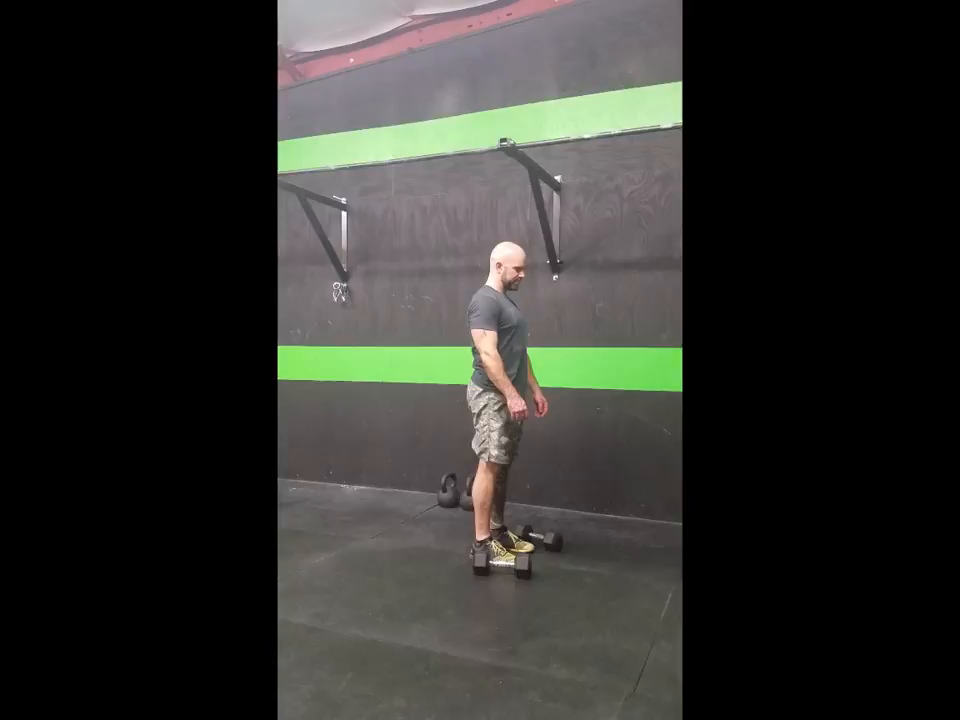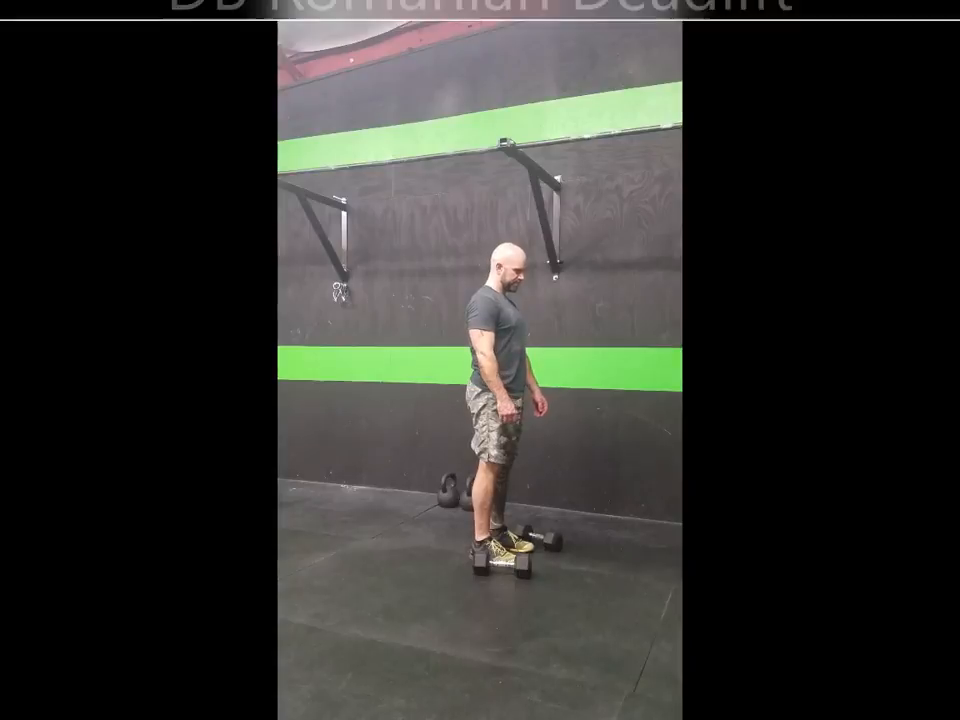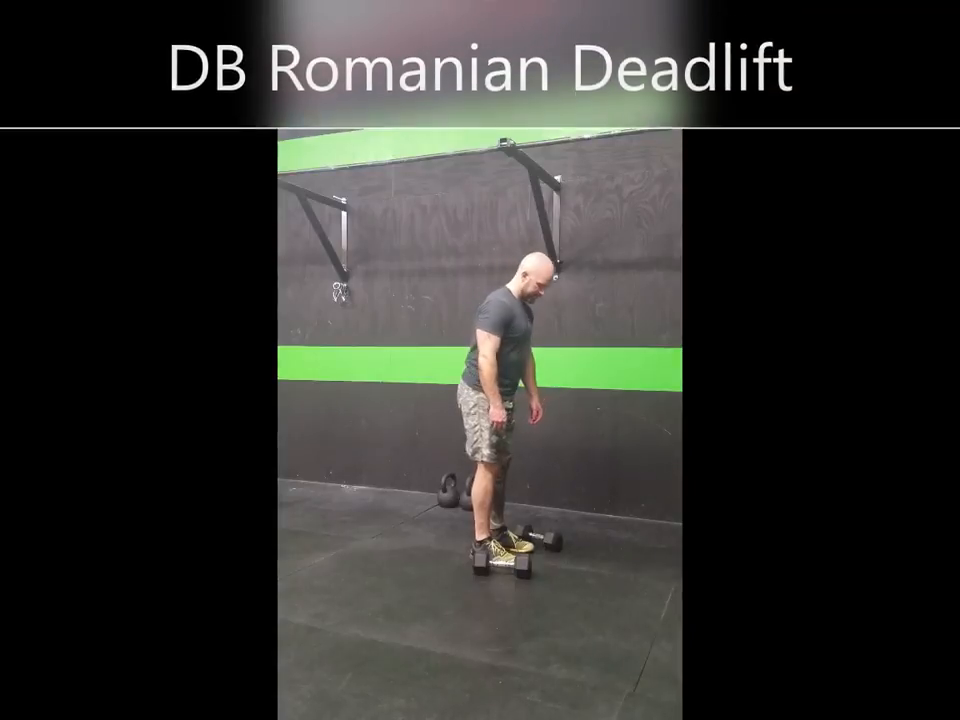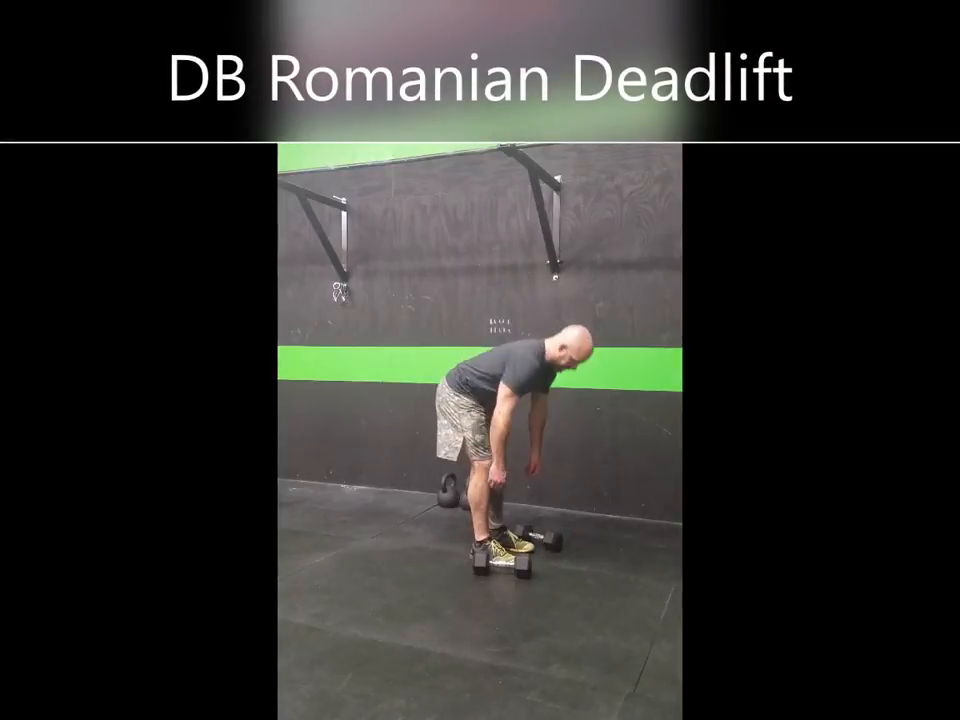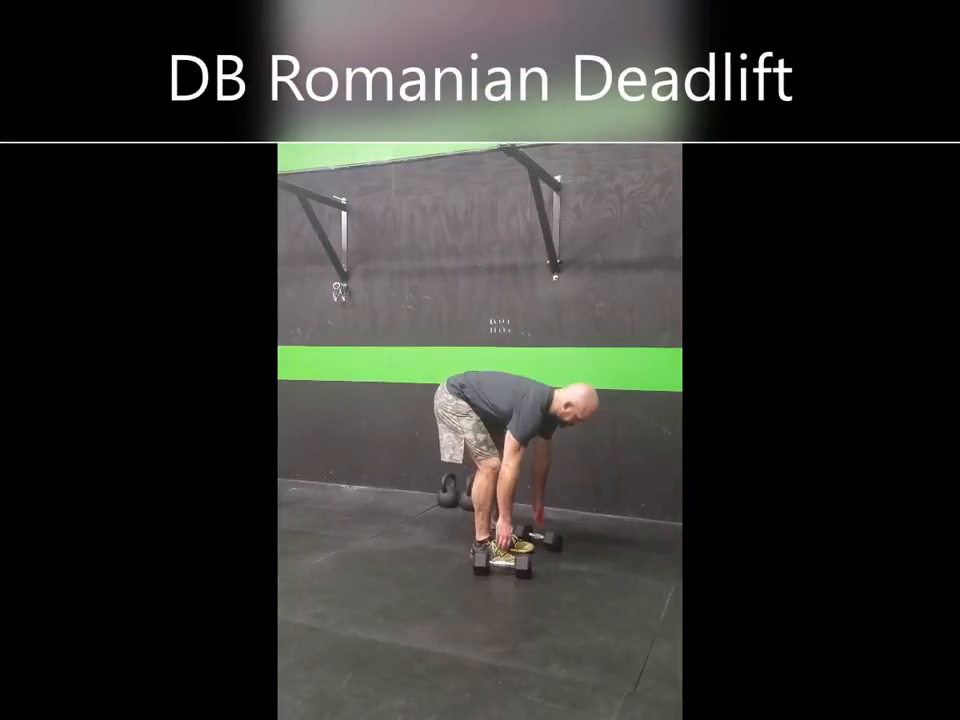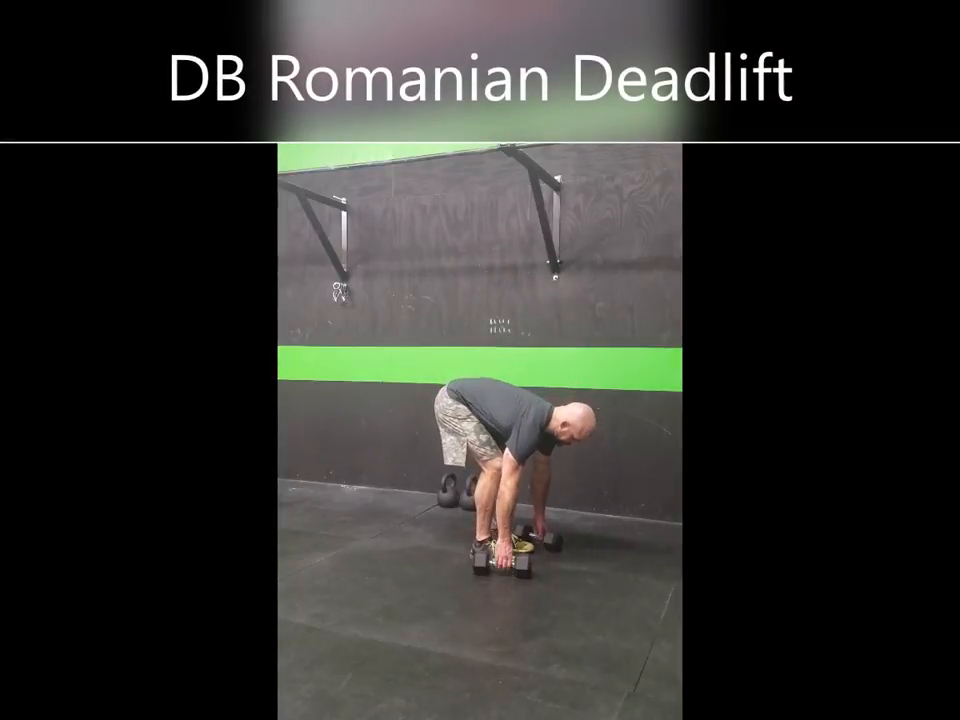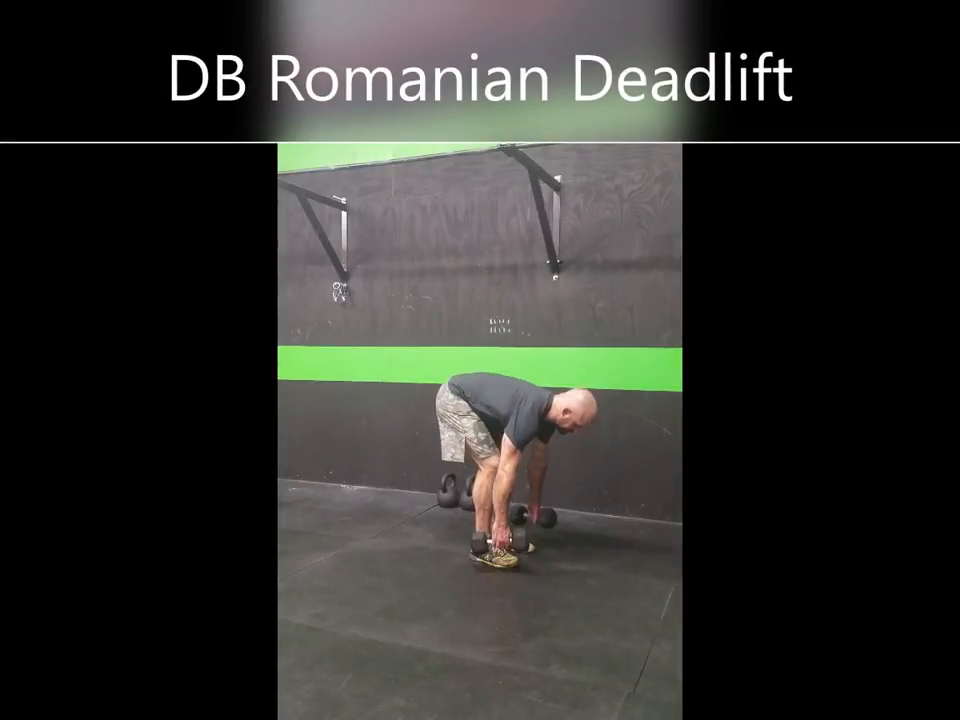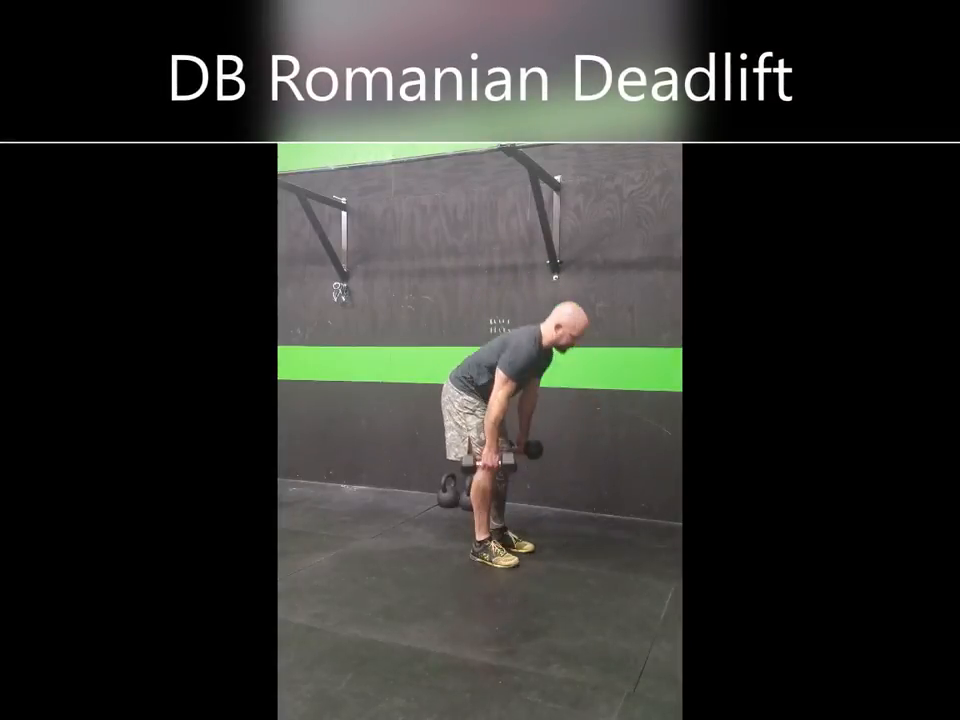
dt=0.4s
person 1, frame 1
left shoulder: (506, 302)
right shoulder: (485, 301)
right elbow: (488, 355)
left wrist: (534, 390)
right wrist: (513, 396)
left hip: (508, 396)
right hip: (492, 396)
left knee: (502, 466)
right knee: (489, 466)
left ankle: (498, 530)
right ankle: (482, 542)
person 1, frame 2
left shoulder: (507, 302)
right shoulder: (484, 301)
right elbow: (484, 354)
left wrist: (534, 389)
right wrist: (501, 398)
left hip: (510, 396)
right hip: (491, 397)
left knee: (503, 466)
right knee: (490, 466)
left ankle: (498, 530)
right ankle: (481, 541)
person 1, frame 3
left shoulder: (525, 309)
right shoulder: (499, 305)
left elbow: (525, 356)
right elbow: (486, 357)
left wrist: (533, 395)
right wrist: (494, 406)
left hip: (502, 395)
right hip: (478, 393)
left knee: (501, 464)
right knee: (488, 465)
left ankle: (497, 530)
right ankle: (481, 541)
person 1, frame 4
left shoulder: (546, 364)
right shoulder: (526, 361)
left elbow: (538, 408)
right elbow: (502, 414)
left wrist: (535, 451)
right wrist: (498, 465)
left hip: (479, 399)
right hip: (457, 395)
left knee: (493, 462)
right knee: (483, 464)
left ankle: (497, 530)
right ankle: (482, 543)
person 1, frame 5
left shoulder: (548, 408)
right shoulder: (532, 410)
left elbow: (542, 456)
right elbow: (509, 467)
left wrist: (538, 502)
right wrist: (505, 520)
left hip: (474, 402)
right hip: (453, 399)
left knee: (501, 461)
right knee: (490, 465)
left ankle: (498, 532)
right ankle: (482, 543)
person 1, frame 6
left shoulder: (548, 422)
right shoulder: (529, 427)
left elbow: (542, 472)
right elbow: (508, 485)
left wrist: (539, 516)
right wrist: (504, 540)
left hip: (472, 400)
right hip: (453, 403)
left knee: (506, 466)
right knee: (495, 466)
left ankle: (496, 531)
right ankle: (483, 543)
person 1, frame 7
left shoulder: (547, 410)
right shoulder: (528, 414)
left elbow: (539, 460)
right elbow: (506, 471)
left wrist: (535, 503)
right wrist: (500, 523)
left hip: (478, 404)
right hip: (456, 399)
left knee: (505, 464)
right knee: (491, 465)
left ankle: (498, 533)
right ankle: (484, 544)
person 1, frame 8
left shoulder: (543, 351)
right shoulder: (523, 347)
left elbow: (529, 394)
right elbow: (498, 399)
left wrist: (523, 436)
right wrist: (489, 449)
left hip: (485, 397)
right hip: (463, 394)
left knee: (503, 463)
right knee: (489, 468)
left ankle: (499, 531)
right ankle: (482, 544)
